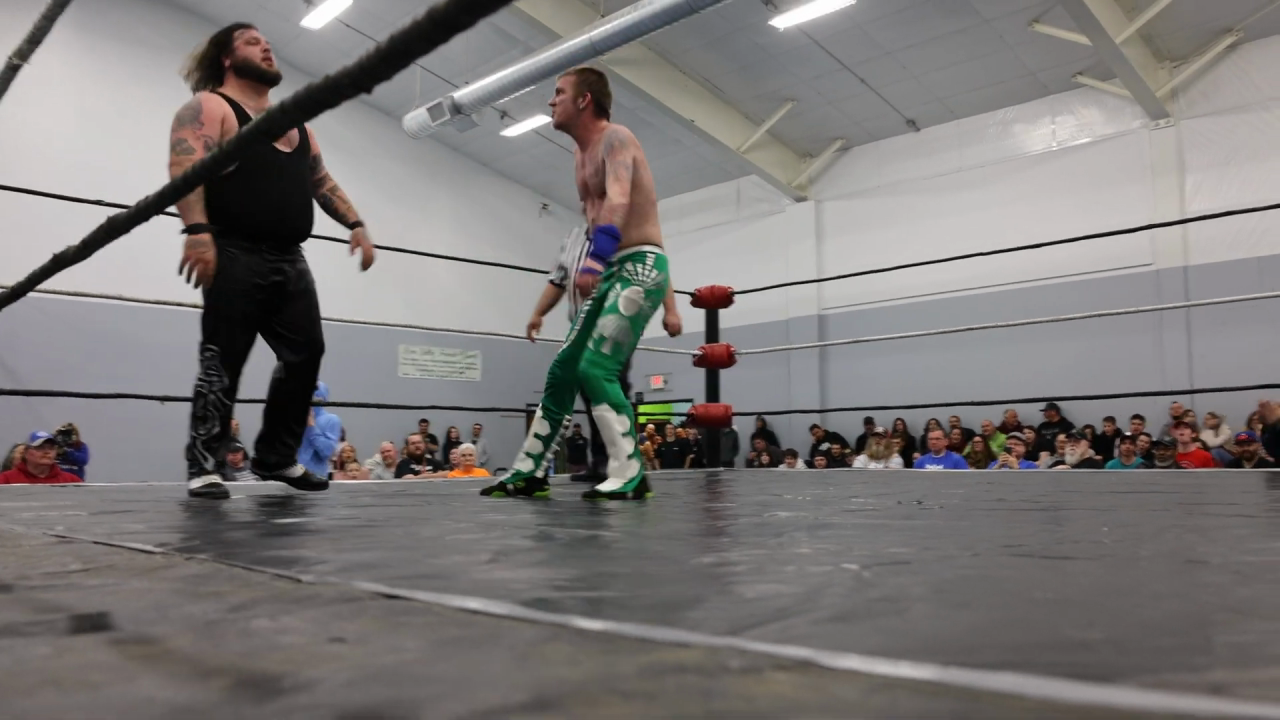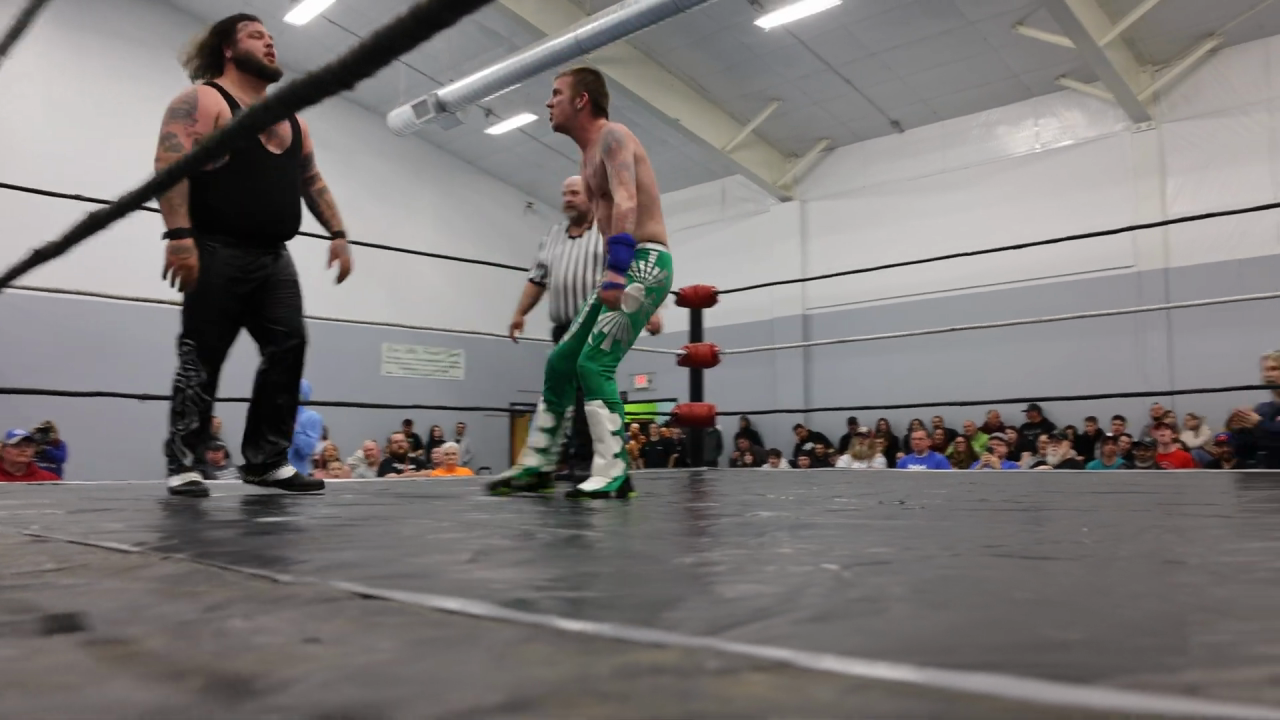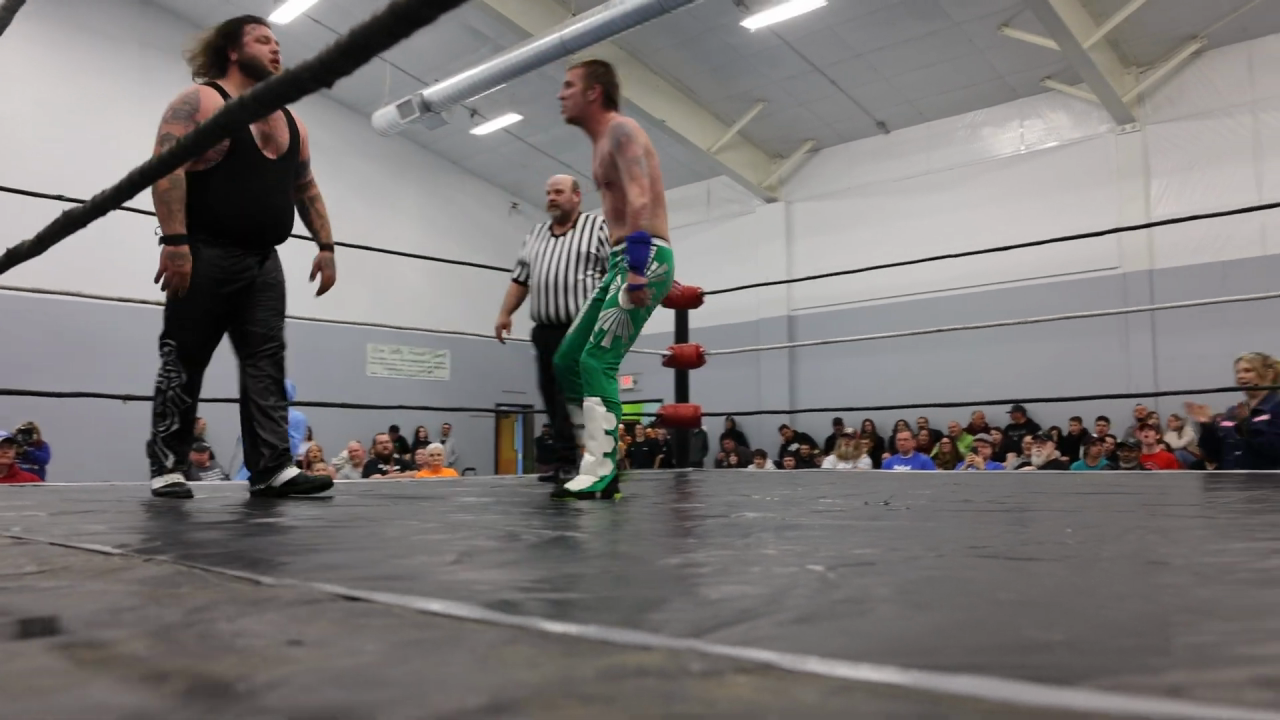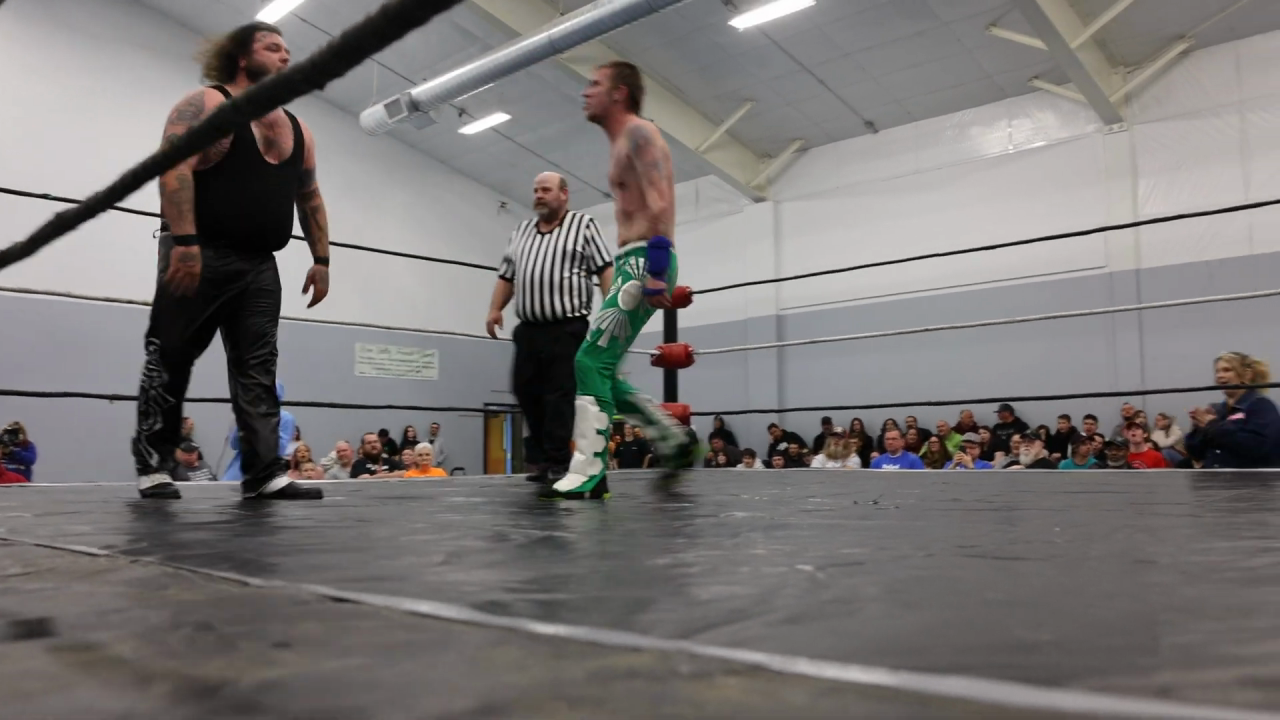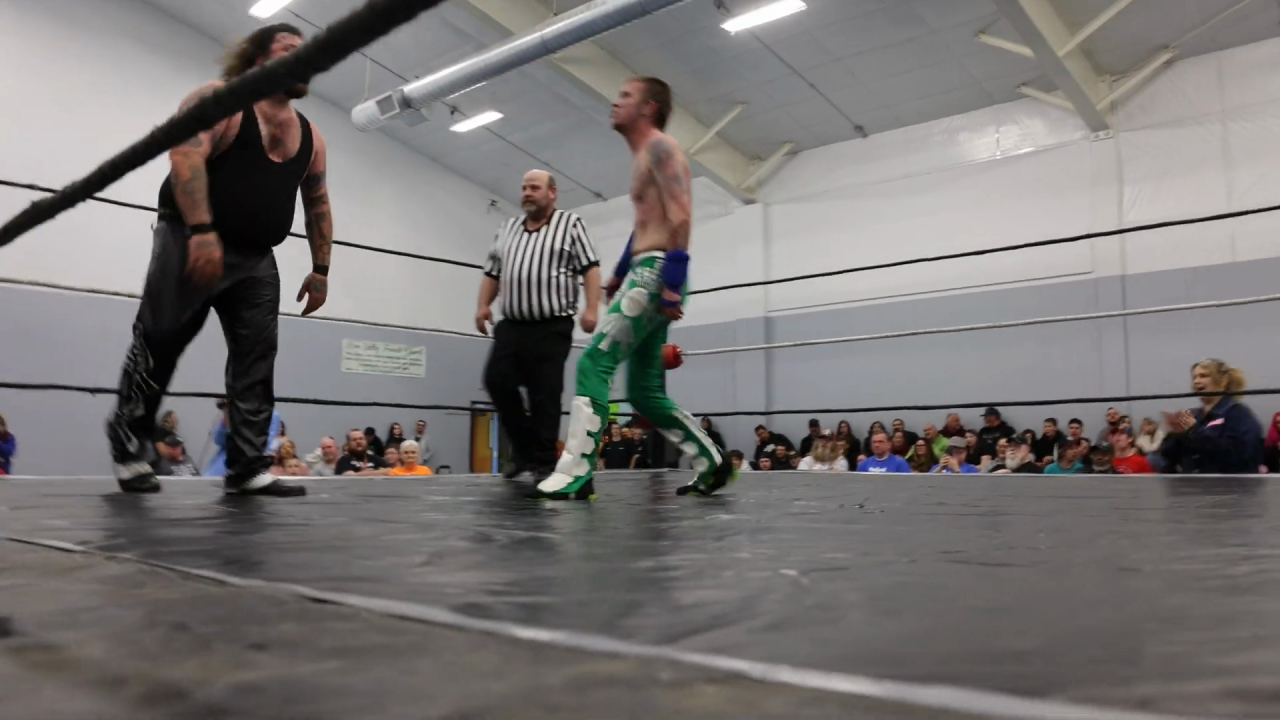
dt=0.1s
person 1, frame 1
left shoulder: (293, 123)
right shoulder: (207, 108)
left elbow: (322, 182)
right elbow: (186, 168)
left wrist: (355, 225)
right wrist: (197, 232)
left hip: (288, 258)
right hip: (236, 256)
left knee: (306, 354)
right knee: (222, 360)
left ankle: (277, 455)
right ankle: (203, 468)
person 1, frame 2
left shoulder: (290, 118)
right shoulder: (203, 103)
left elbow: (312, 181)
right elbow: (172, 165)
left wrist: (337, 234)
right wrist: (179, 235)
left hip: (273, 256)
right hip: (217, 252)
left knee: (288, 352)
right knee: (203, 357)
left ankle: (267, 460)
right ankle: (184, 466)
person 1, frame 3
left shoulder: (288, 121)
right shoulder: (200, 102)
left elbow: (306, 188)
right elbow: (167, 168)
left wrist: (325, 246)
right wrist: (176, 241)
left hip: (262, 259)
right hip: (206, 253)
left knee: (266, 359)
right knee: (186, 358)
left ankle: (272, 468)
right ankle: (167, 467)
person 1, frame 4
left shoulder: (296, 130)
right shoulder: (210, 107)
left elbow: (309, 197)
right elbow: (174, 169)
left wrist: (321, 260)
right wrist: (184, 242)
left hip: (258, 263)
right hip: (199, 254)
left knee: (258, 364)
right knee: (172, 355)
left ankle: (264, 473)
right ankle: (152, 466)
person 1, frame 5
left shoulder: (309, 135)
left elbow: (318, 205)
right elbow: (186, 158)
left wrist: (321, 268)
right wrist: (200, 231)
left hip: (256, 259)
right hip: (195, 245)
left knee: (256, 359)
right knee: (160, 340)
left ankle: (249, 468)
right ankle: (129, 450)
person 2, frame 1
left shoulder: (616, 138)
right shoulder: (584, 153)
left elbow: (618, 203)
left wrist: (593, 262)
right wrist: (595, 265)
left hip: (641, 269)
right hip: (611, 275)
left knee: (595, 369)
right knee: (563, 371)
left ankle: (629, 474)
right ankle: (528, 471)
person 2, frame 2
left shoulder: (616, 136)
right shoulder: (590, 149)
left elbow: (626, 205)
left wrist: (617, 271)
left hip: (644, 264)
right hip: (622, 270)
left knee: (591, 368)
right knee: (559, 364)
left ankle: (611, 475)
right ankle: (534, 466)
person 2, frame 3
left shoulder: (622, 129)
right shoulder: (602, 142)
left elbow: (641, 202)
left wrist: (637, 272)
left hip: (644, 261)
right hip: (624, 265)
left knee: (595, 363)
right knee: (568, 360)
left ankle: (600, 475)
right ankle: (602, 458)
person 2, frame 4
left shoulder: (639, 132)
right shoulder: (621, 143)
left elbow: (661, 205)
left wrist: (657, 272)
left hip: (644, 265)
right hip: (634, 266)
left knee: (591, 362)
right knee: (603, 371)
left ankle: (588, 474)
right ankle: (672, 444)
person 2, frame 5
left shoulder: (660, 146)
right shoulder: (644, 155)
left elbow: (680, 218)
left wrist: (672, 287)
right wrist: (618, 275)
left hip: (656, 275)
right hip: (645, 275)
left knee: (592, 366)
right knee: (645, 390)
left ankle: (575, 473)
right ankle: (711, 464)
person 3, frame 1
left shoulder: (628, 230)
right shoulder: (575, 240)
left elbow: (654, 270)
right elbow: (558, 282)
left wrist: (669, 311)
right wrist: (538, 314)
left hip: (617, 327)
right hip: (583, 330)
left knee: (608, 387)
right knee: (593, 394)
left ankle: (609, 457)
right ankle: (599, 462)
person 3, frame 2
right shoulder: (553, 236)
right elbow: (537, 280)
right wrist: (519, 313)
right hip: (565, 329)
right knee: (574, 392)
left ankle: (582, 459)
right ankle: (578, 458)
person 3, frame 3
left shoulder: (595, 226)
right shoulder: (535, 235)
right elbow: (520, 280)
right wrist: (504, 313)
right hip: (545, 330)
right knee: (554, 396)
left ankle: (567, 463)
right ankle: (563, 460)
person 3, frame 4
left shoulder: (584, 225)
right shoulder: (521, 232)
left elbow: (606, 270)
right elbow: (507, 277)
right wrist: (495, 308)
left hip: (568, 327)
right hip: (529, 329)
left knee: (558, 395)
right knee: (525, 390)
left ankle: (557, 463)
right ankle: (543, 458)
person 3, frame 5
left shoulder: (570, 224)
right shoulder: (507, 229)
left elbow: (591, 268)
right elbow: (492, 273)
left wrist: (591, 307)
right wrist: (483, 305)
left hip: (551, 328)
right hip: (511, 327)
left knee: (544, 396)
right knee: (496, 382)
left ankle: (543, 464)
right ankle: (524, 450)
